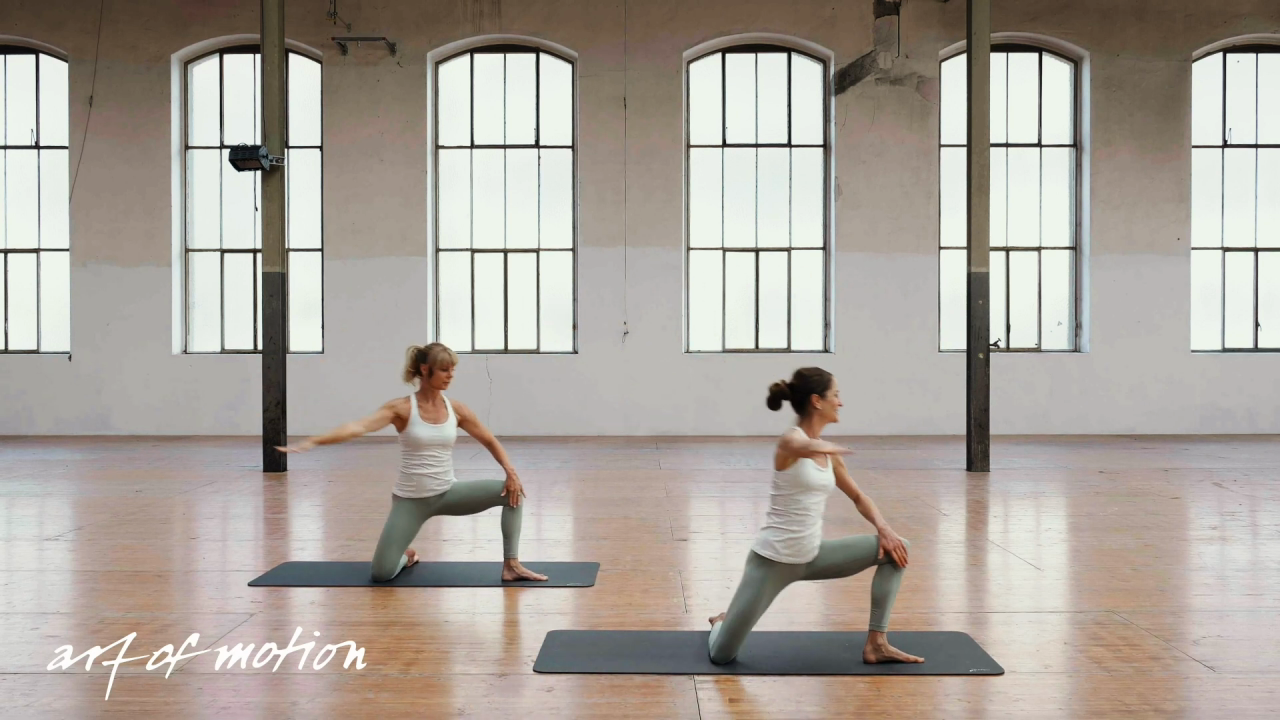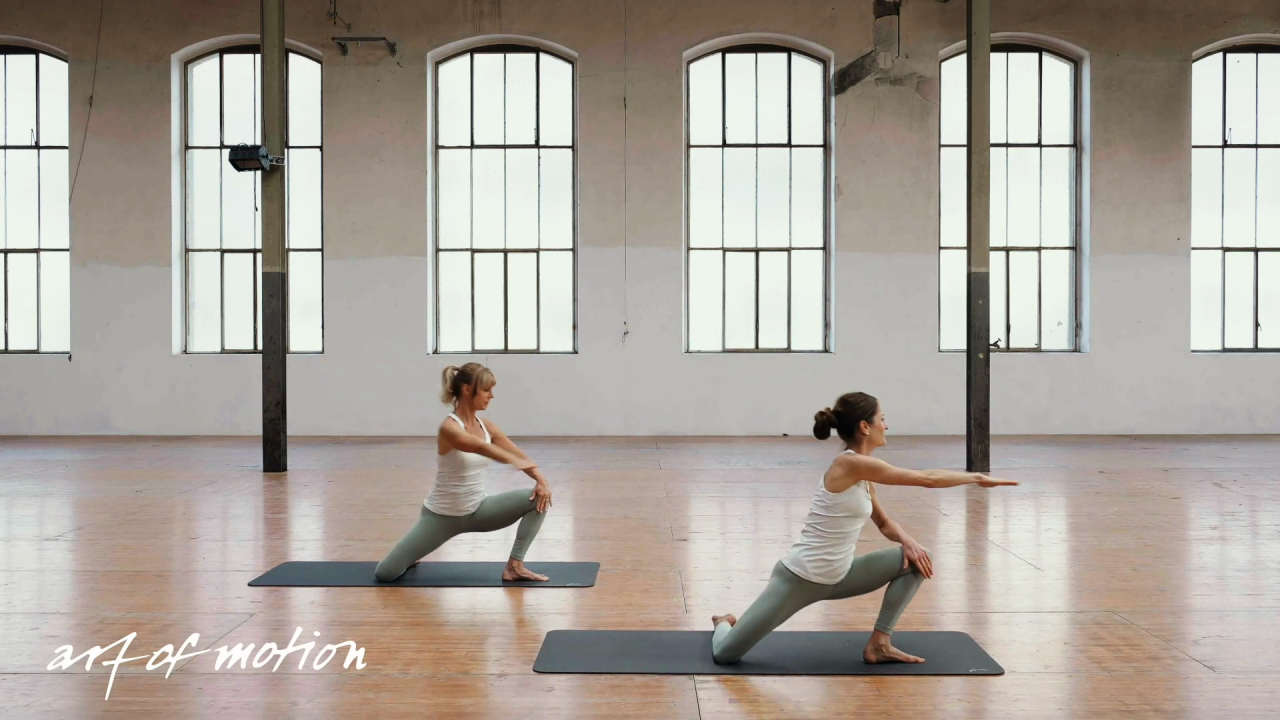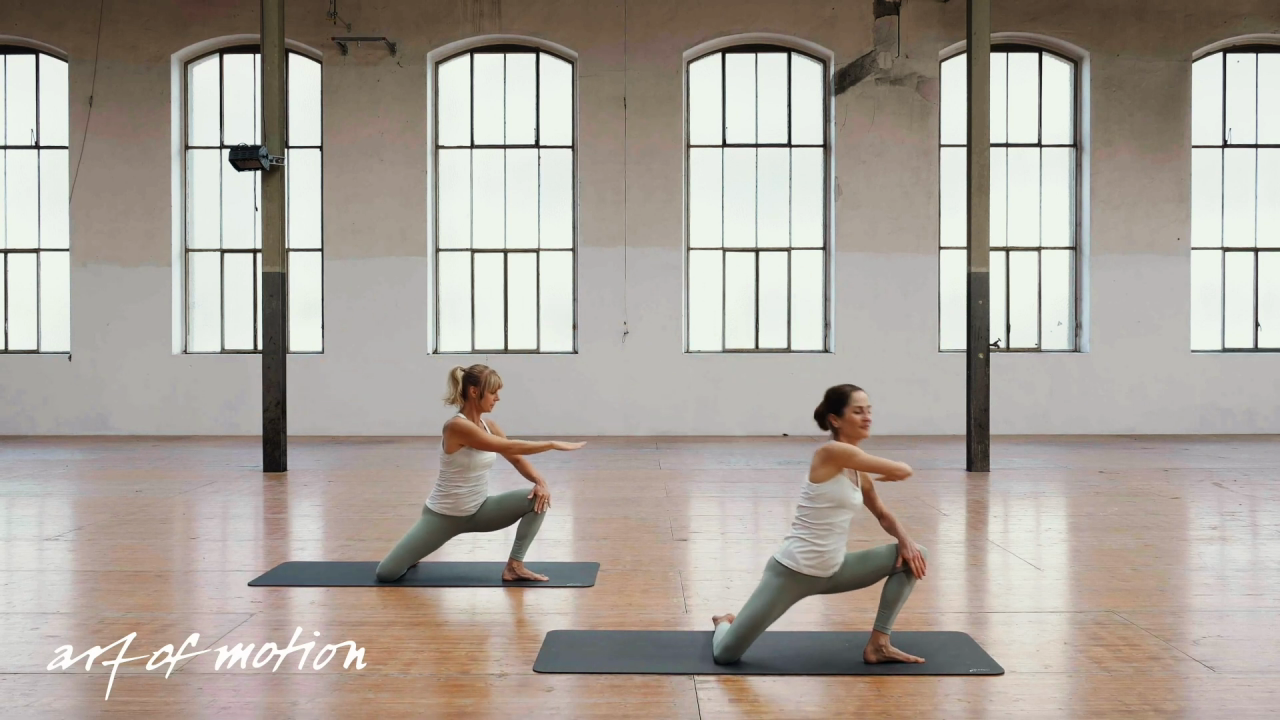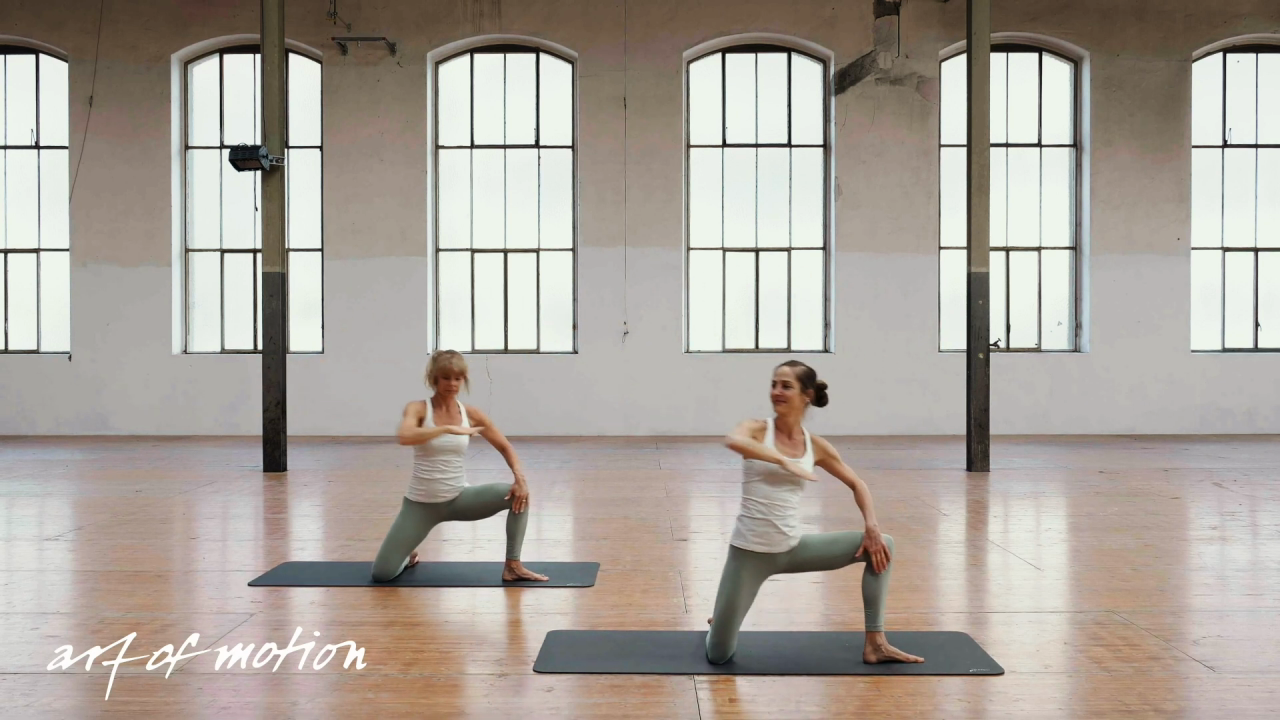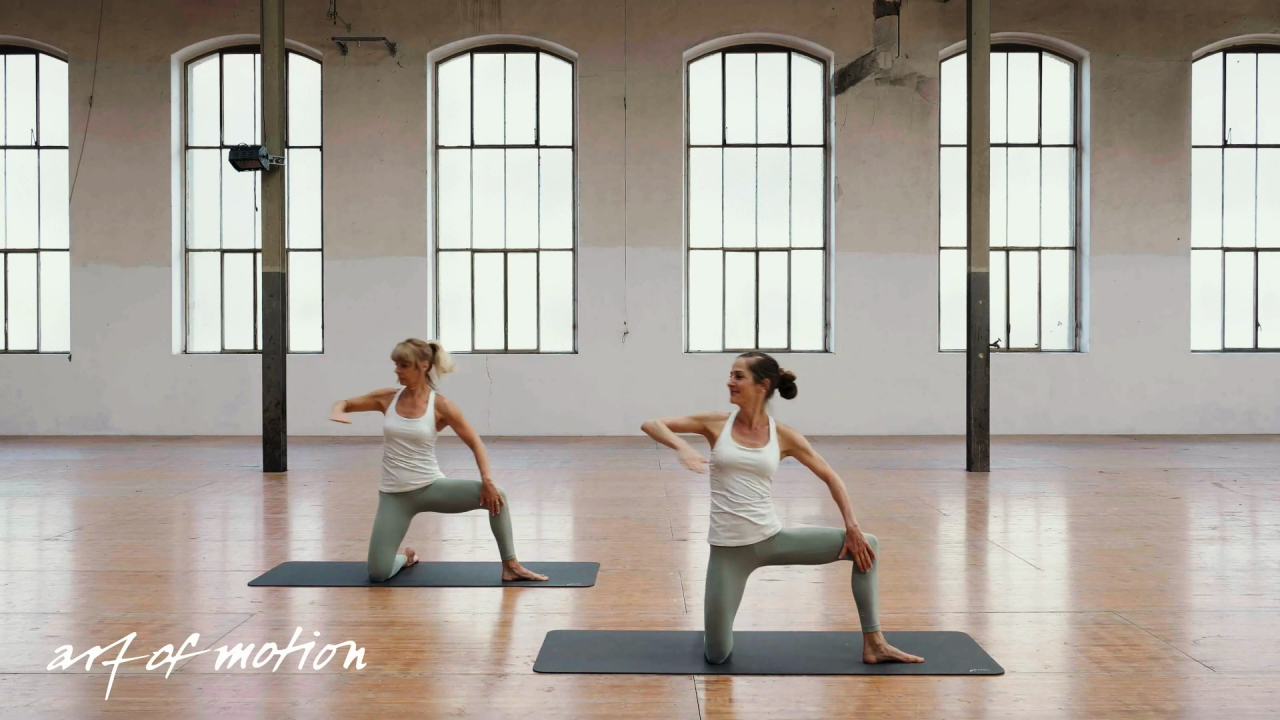
dt=0.3s
person 1, frame 1
left shoulder: (827, 458)
right shoulder: (791, 440)
left elbow: (858, 496)
right elbow: (806, 447)
left wrist: (884, 529)
right wrist: (825, 448)
left hip: (811, 557)
right hip: (772, 561)
left knee: (892, 548)
right knee: (722, 655)
left ankle: (876, 644)
right ankle: (724, 623)
person 1, frame 2
left shoulder: (864, 476)
right shoulder: (850, 463)
left elbow: (883, 523)
right elbow: (925, 479)
left wrist: (908, 541)
right wrist: (977, 477)
left hip: (836, 578)
right hip: (799, 578)
left knee: (915, 558)
right knee: (725, 655)
left ankle: (878, 644)
right ankle: (726, 624)
person 1, frame 3
left shoulder: (858, 470)
right shoulder: (829, 451)
left elbow: (883, 514)
right elbow: (900, 470)
left wrist: (906, 540)
right wrist: (882, 477)
left hip: (830, 571)
right hip: (791, 572)
left knee: (912, 556)
right knee: (726, 655)
left ankle: (878, 644)
right ankle: (727, 624)
person 1, frame 4
left shoulder: (816, 446)
right shoulder: (756, 428)
left elbow: (857, 485)
right elbow: (734, 442)
left wrist: (871, 529)
right wrist: (782, 460)
left hip: (793, 548)
right hip: (750, 552)
left knee: (881, 547)
right knee: (718, 655)
left ankle: (875, 643)
right ankle: (718, 624)
person 1, frame 5
left shoulder: (783, 436)
right shoulder: (716, 424)
left elbow: (831, 478)
right elbow: (652, 424)
left wrist: (852, 529)
right wrist: (680, 445)
left hip: (773, 539)
right hip: (729, 549)
left knee: (866, 546)
right knee: (717, 655)
left ankle: (874, 644)
right ankle: (718, 624)
person 2, frame 1
left shoulder: (457, 410)
right shoulder: (399, 408)
left elbow: (490, 441)
right elbow: (358, 427)
left wrist: (511, 472)
right wrist: (312, 442)
left hip: (448, 493)
right hip: (409, 499)
left knee: (511, 492)
right knee: (382, 573)
left ankle: (511, 565)
right ankle: (407, 556)
person 2, frame 2
left shoulder: (487, 427)
right shoulder: (448, 427)
left elbow: (518, 454)
right elbow: (482, 448)
left wrist: (541, 480)
right wrist: (515, 461)
left hip: (477, 511)
right hip: (442, 516)
left knee: (537, 499)
right knee: (385, 575)
left ankle: (514, 566)
right ankle: (410, 557)
person 2, frame 3
left shoulder: (490, 425)
right shoulder: (458, 426)
left elbow: (519, 457)
right elbow: (509, 448)
left wrist: (541, 482)
right wrist: (555, 444)
left hip: (479, 512)
right hip: (443, 516)
left knee: (539, 500)
right knee: (386, 574)
left ankle: (514, 566)
right ankle: (412, 558)
person 2, frame 4
left shoulder: (471, 414)
right shoulder: (417, 408)
left elbow: (505, 447)
right elbow: (405, 437)
left wrist: (520, 478)
right wrist: (447, 428)
left hip: (459, 499)
right hip: (420, 504)
left knee: (518, 496)
right knee: (381, 574)
left ankle: (513, 566)
right ankle: (407, 556)
person 2, frame 5
left shoulder: (442, 405)
right shoulder: (388, 398)
left elbow: (474, 443)
right elbow: (344, 404)
left wrist: (488, 482)
right wrist: (336, 409)
left hip: (432, 488)
right hip: (394, 495)
left knee: (497, 498)
right knee: (378, 574)
left ankle: (510, 566)
right ankle: (406, 556)
